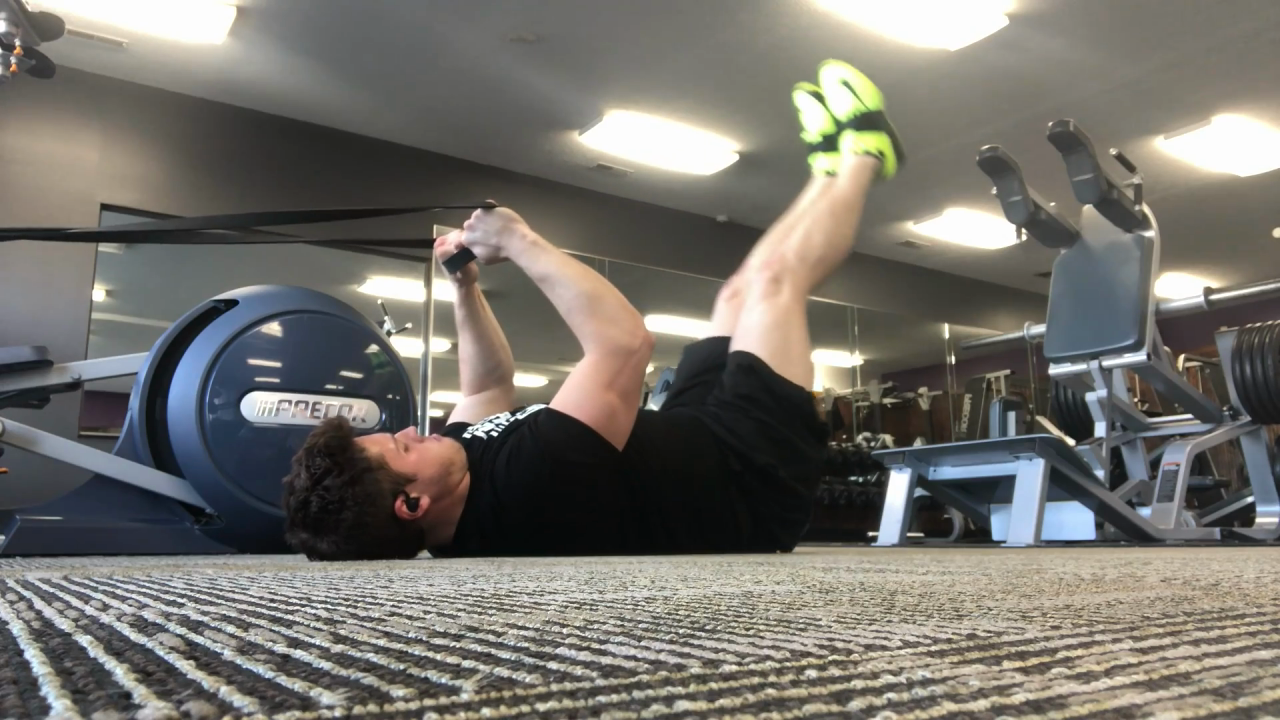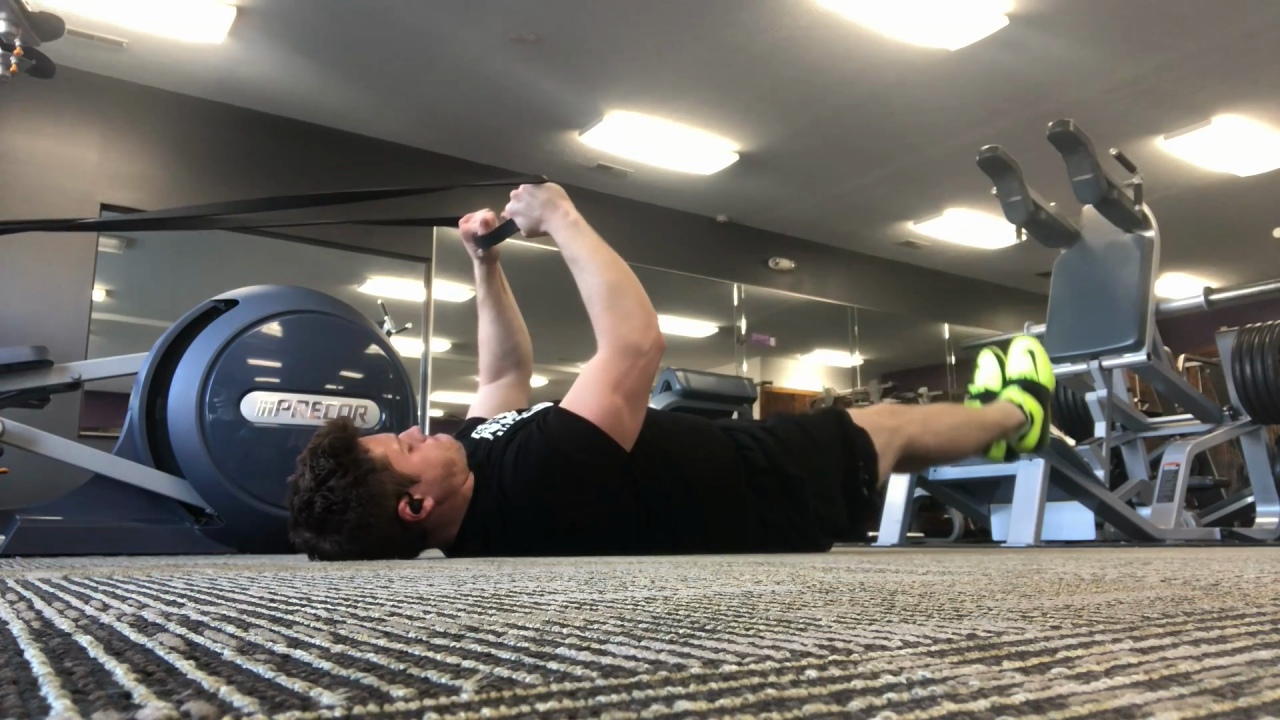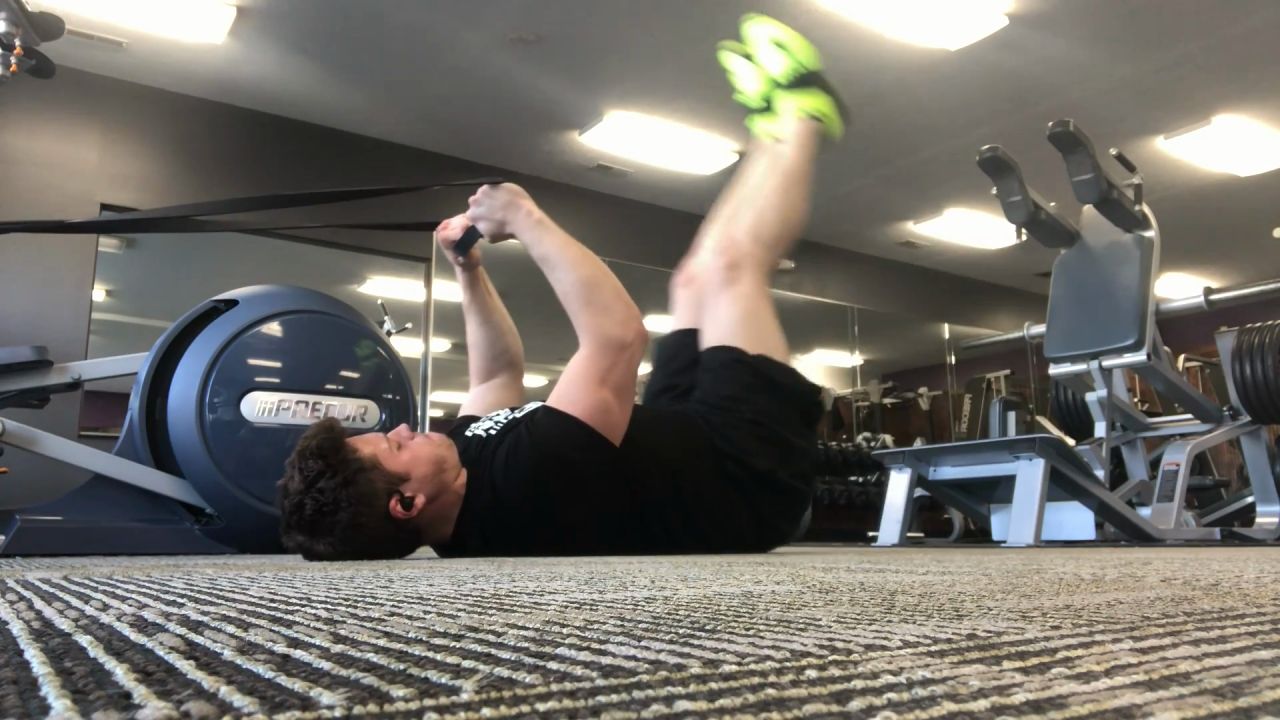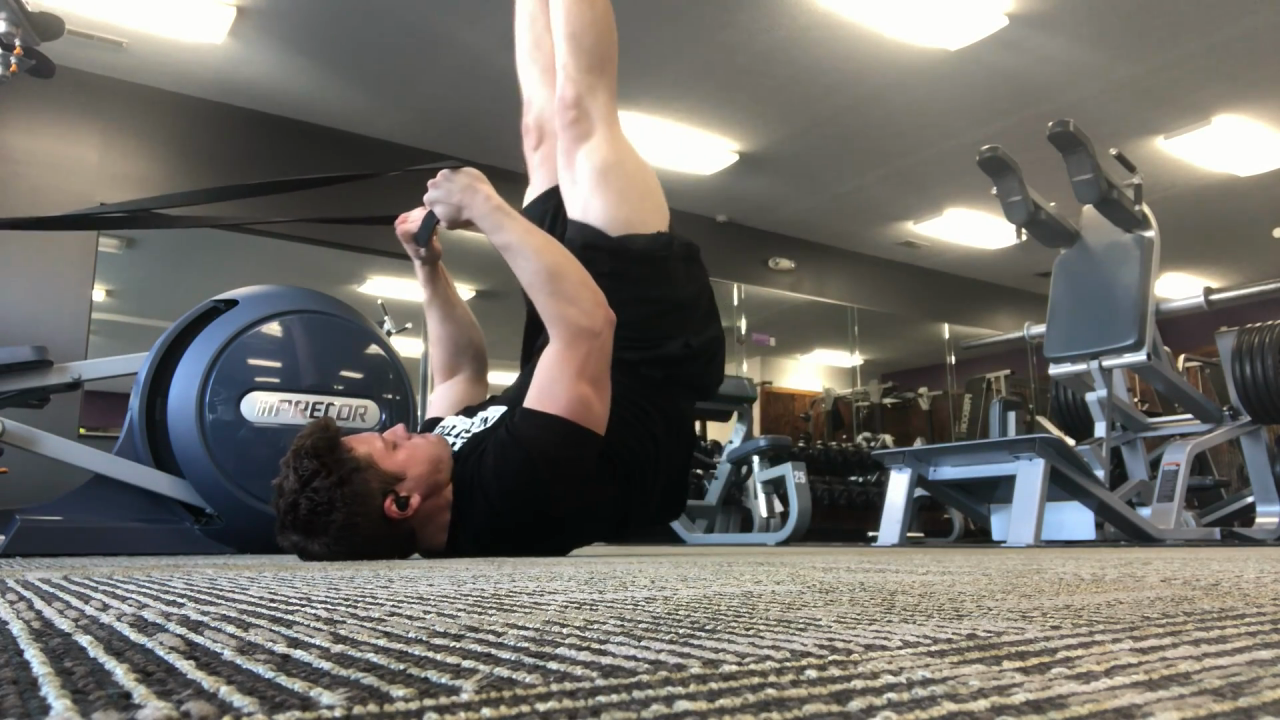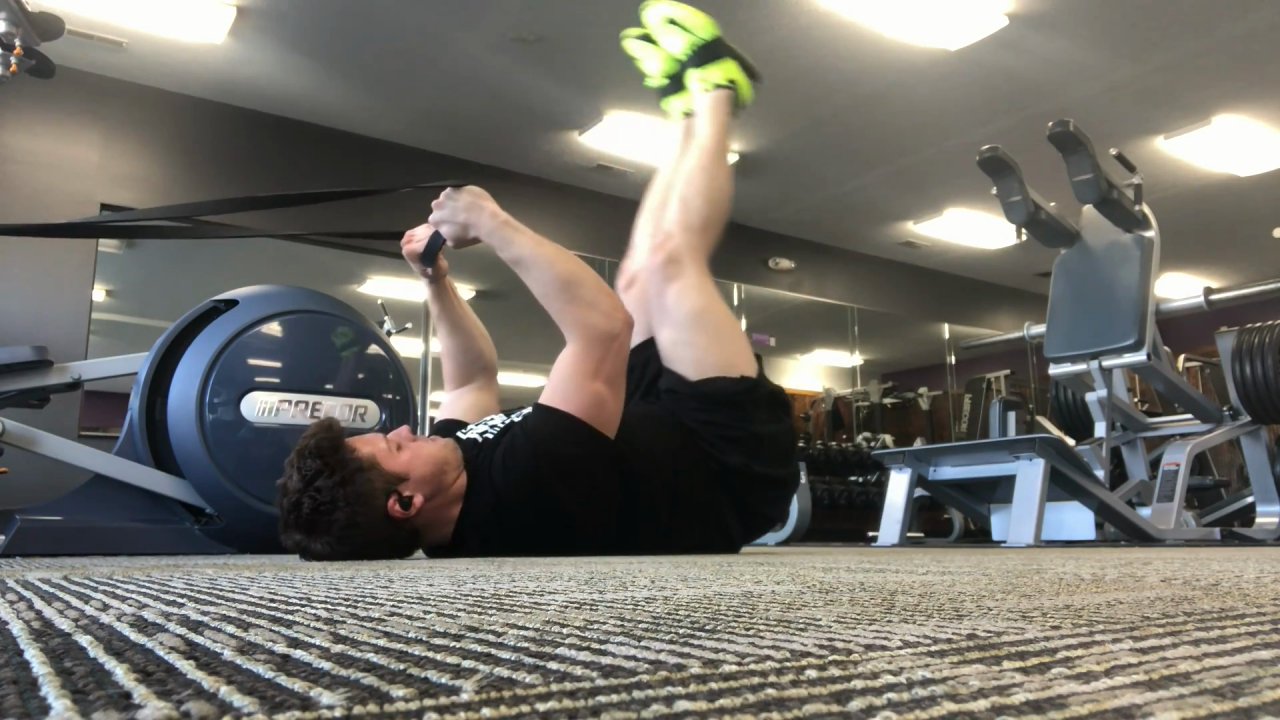
dt=1s
person 1, frame 1
left shoulder: (460, 463)
right shoulder: (531, 479)
left elbow: (490, 386)
right elbow: (625, 343)
left wrist: (465, 284)
right wrist: (519, 242)
left hip: (691, 447)
right hip: (747, 473)
left knee: (739, 293)
right knee: (773, 278)
left ankle: (834, 167)
right ankle: (860, 156)
person 1, frame 2
left shoulder: (478, 460)
right shoulder: (539, 481)
left elbow: (506, 375)
right elbow: (635, 344)
left wrist: (485, 265)
right wrist: (559, 220)
left hip: (721, 460)
right hip: (761, 490)
left knee: (867, 421)
right knee: (886, 421)
left ankle: (991, 415)
right ankle: (1011, 420)
person 1, frame 3
left shoulder: (465, 457)
right shoulder: (531, 482)
left elbow: (499, 375)
right elbow: (617, 334)
left wrist: (469, 272)
right wrist: (524, 219)
left hip: (682, 444)
right hip: (742, 464)
left knee: (697, 282)
right knee: (729, 264)
left ankle: (776, 120)
right ankle: (801, 113)
person 1, frame 4
right shoulder: (517, 486)
left elbow: (462, 372)
right elbow: (589, 324)
left wrist: (428, 265)
right wrist: (484, 208)
left hip: (592, 364)
right hip: (653, 356)
left knee: (546, 121)
person 1, frame 5
right shoulder: (520, 486)
left elbow: (474, 380)
right elbow: (606, 327)
left wrist: (435, 279)
right wrist: (491, 223)
left hip: (665, 434)
right hip: (728, 461)
right knee: (666, 257)
left ankle: (692, 103)
right ankle: (712, 89)
